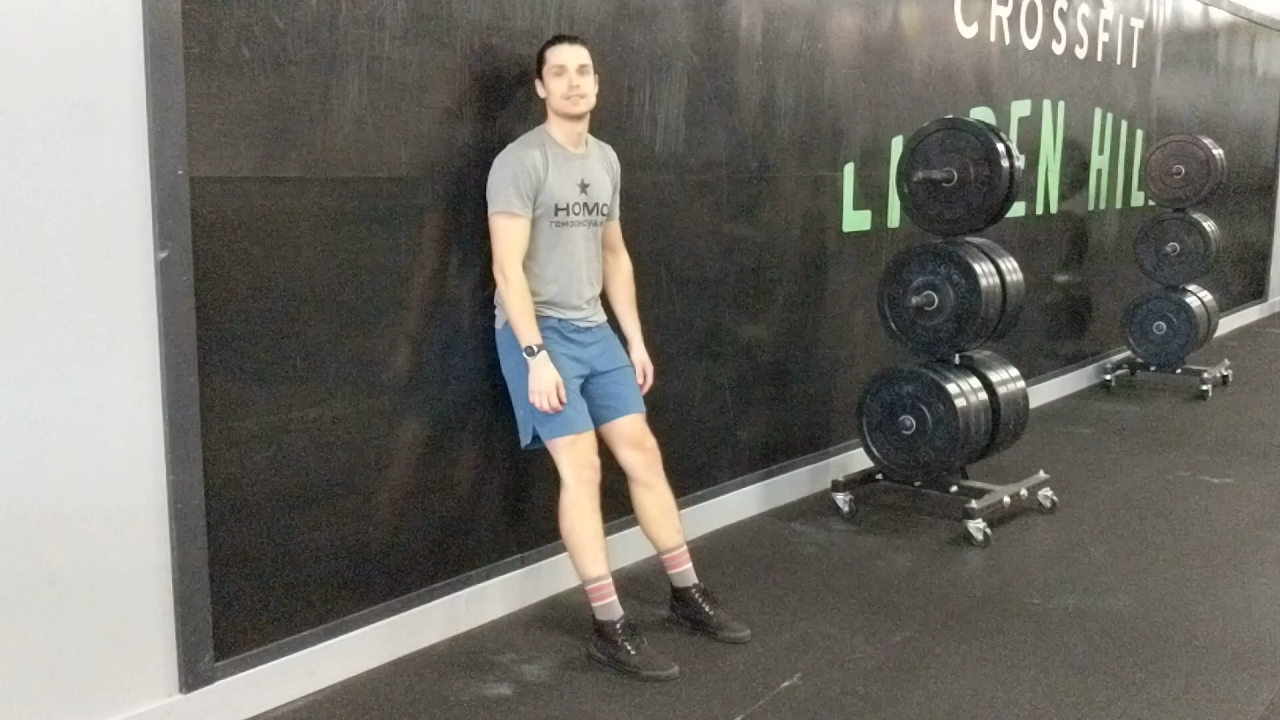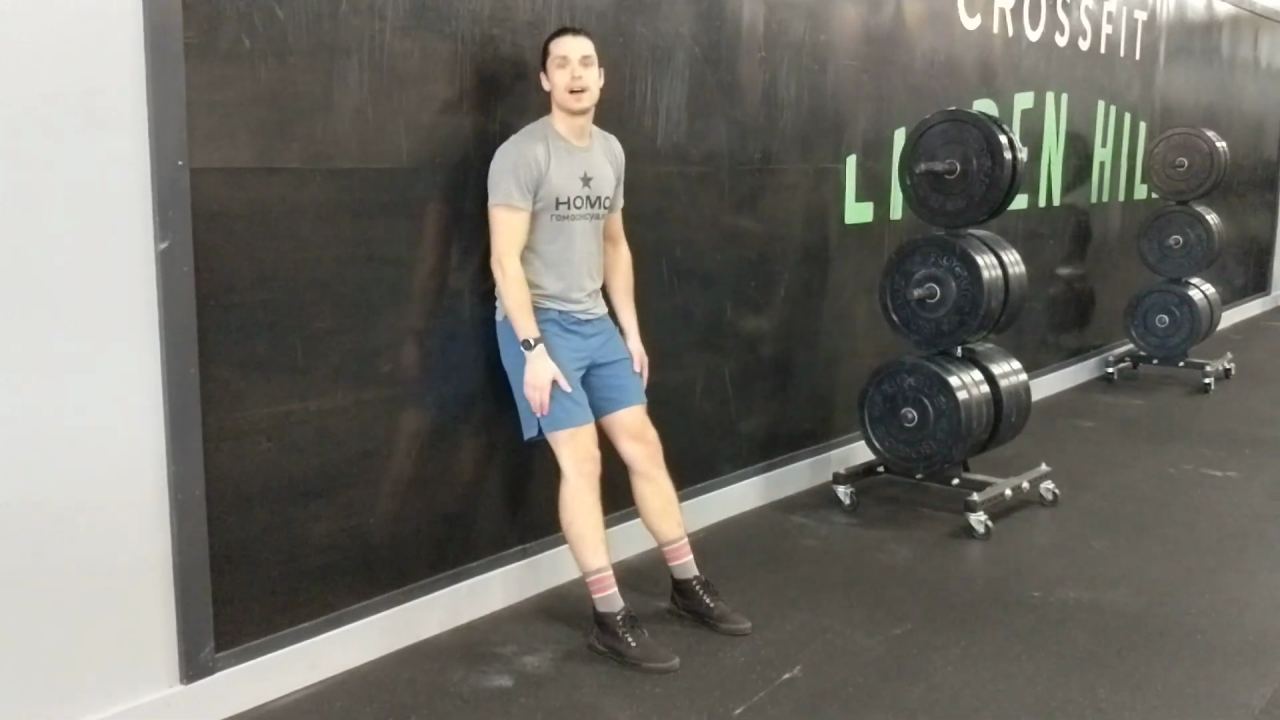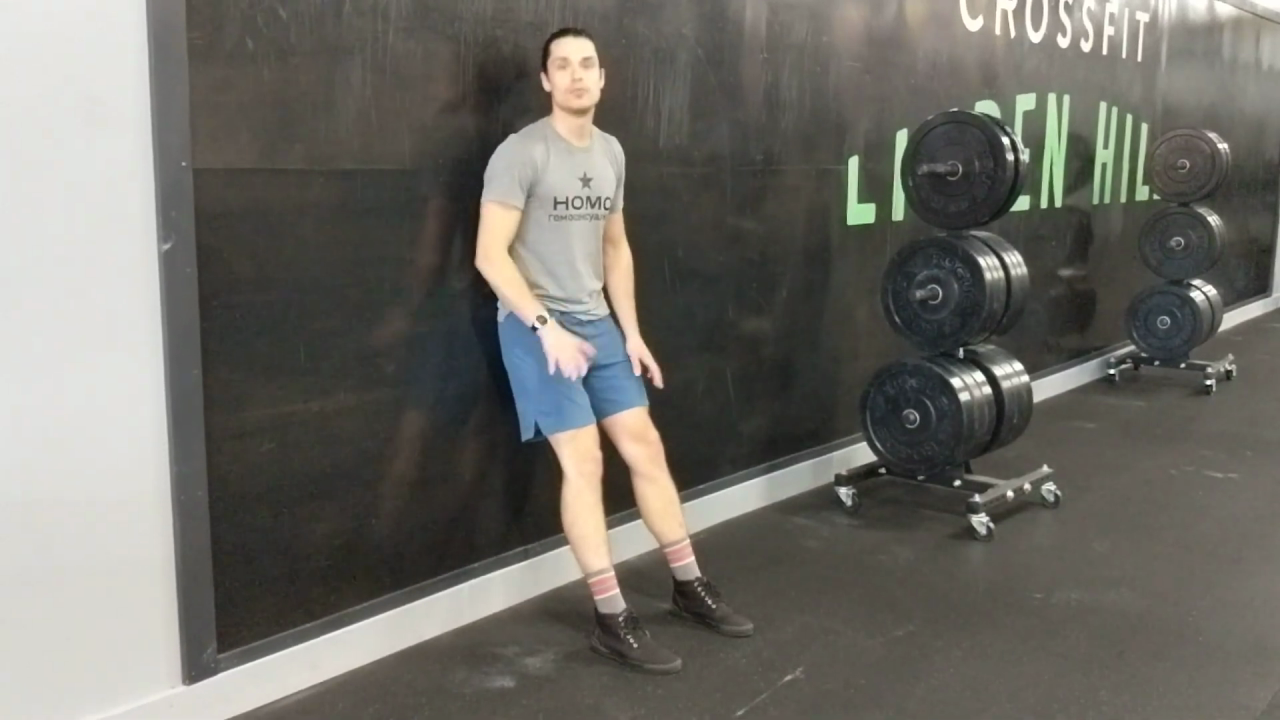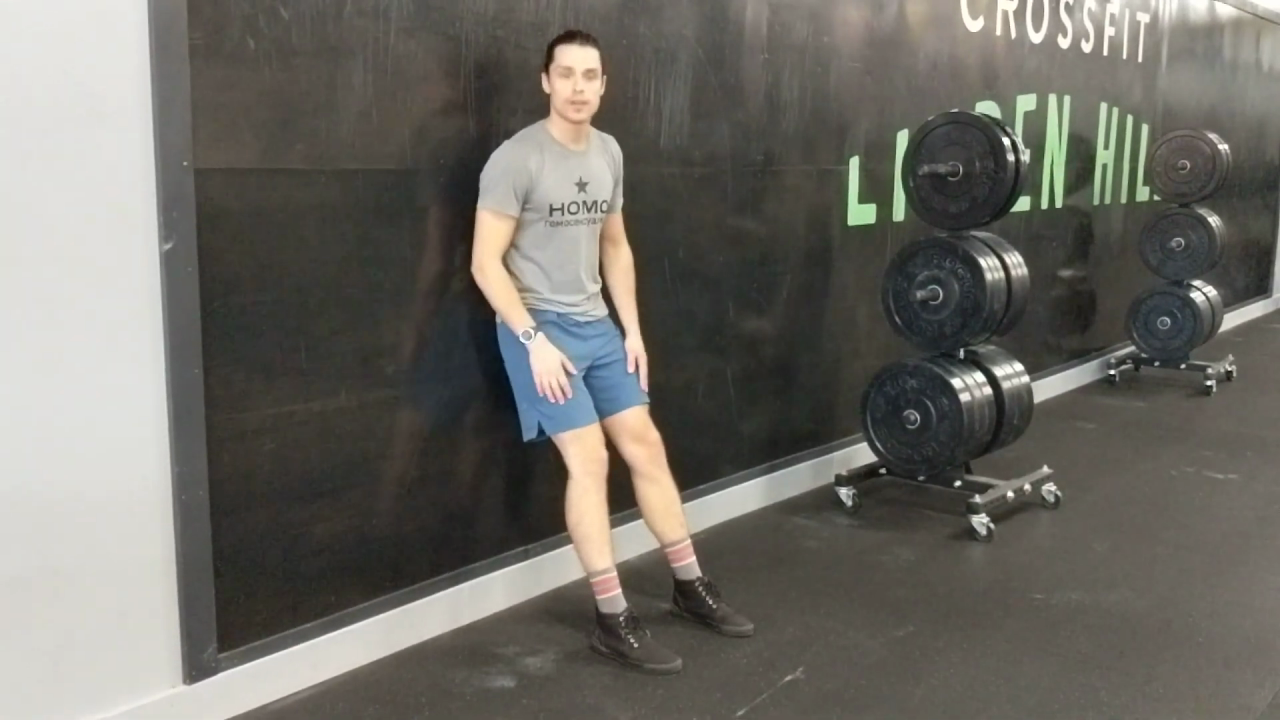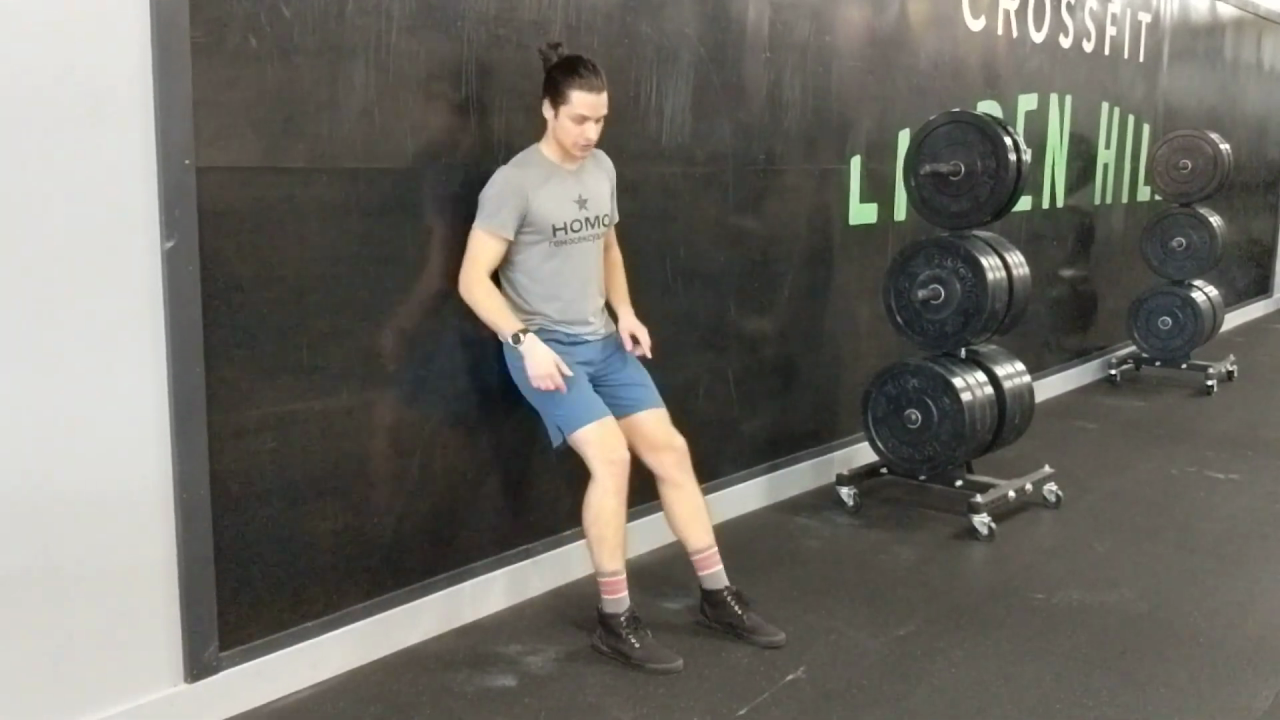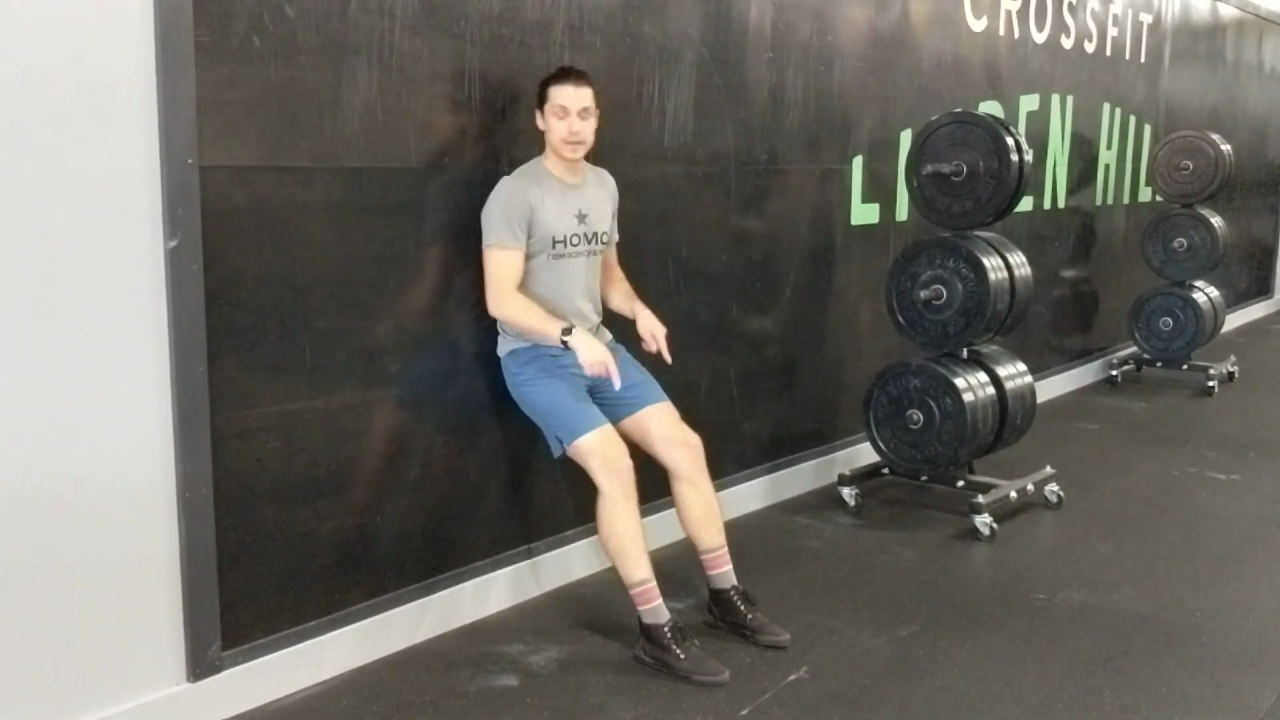
dt=0.7s
person 1, frame 1
left shoulder: (605, 159)
right shoulder: (520, 162)
right elbow: (509, 268)
left wrist: (636, 340)
right wrist: (537, 356)
left hip: (594, 331)
right hip: (539, 332)
left knee: (643, 453)
right knee: (582, 469)
left ankle: (688, 593)
right ankle: (610, 627)
person 1, frame 2
left shoulder: (610, 151)
right shoulder: (523, 154)
right elbow: (506, 260)
left wrist: (632, 332)
right wrist: (534, 349)
left hip: (595, 323)
right hip: (539, 324)
left knee: (643, 446)
right knee: (582, 461)
left ankle: (688, 585)
right ankle: (611, 620)
person 1, frame 3
left shoulder: (611, 152)
right shoulder: (521, 153)
right elbow: (490, 254)
left wrist: (633, 333)
right wrist: (547, 324)
left hip: (598, 325)
right hip: (539, 329)
left knee: (645, 446)
right knee: (584, 462)
left ankle: (690, 587)
right ankle: (612, 620)
person 1, frame 4
left shoulder: (608, 153)
right shoulder: (516, 158)
right elbow: (487, 263)
left wrist: (632, 330)
right wrist: (535, 339)
left hip: (597, 326)
right hip: (540, 330)
left knee: (646, 448)
right knee: (589, 461)
left ankle: (690, 586)
right ankle: (613, 620)
person 1, frame 5
left shoulder: (603, 168)
right shoulder: (513, 183)
right elbow: (473, 279)
left wrist: (626, 311)
right wrist: (526, 342)
left hip: (602, 342)
right hip: (545, 349)
left knee: (670, 452)
right knee: (612, 458)
left ankle: (718, 596)
right ankle: (614, 620)
person 1, frame 6
left shoulder: (604, 186)
right shoulder: (515, 194)
right elbow: (501, 298)
left wrist: (639, 311)
right wrist: (572, 336)
left hip: (599, 352)
right hip: (536, 358)
left knee: (684, 448)
right knee: (613, 465)
left ankle: (725, 596)
right ankle: (656, 631)
